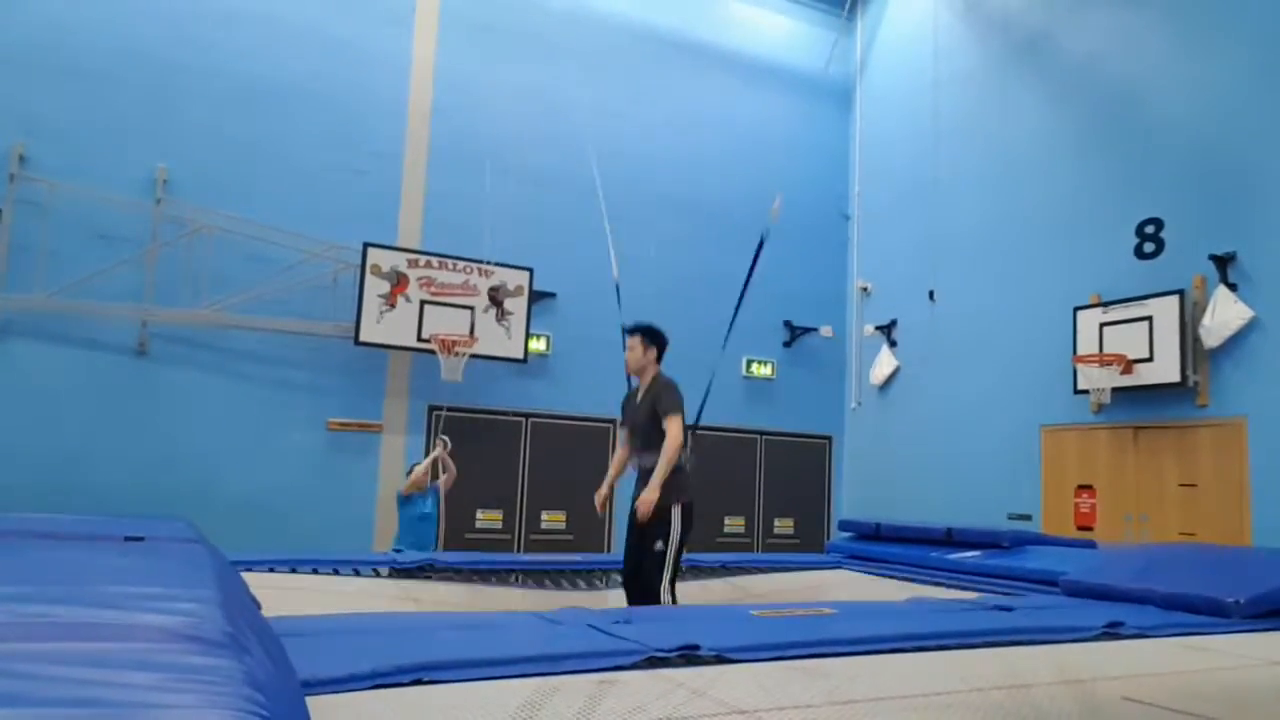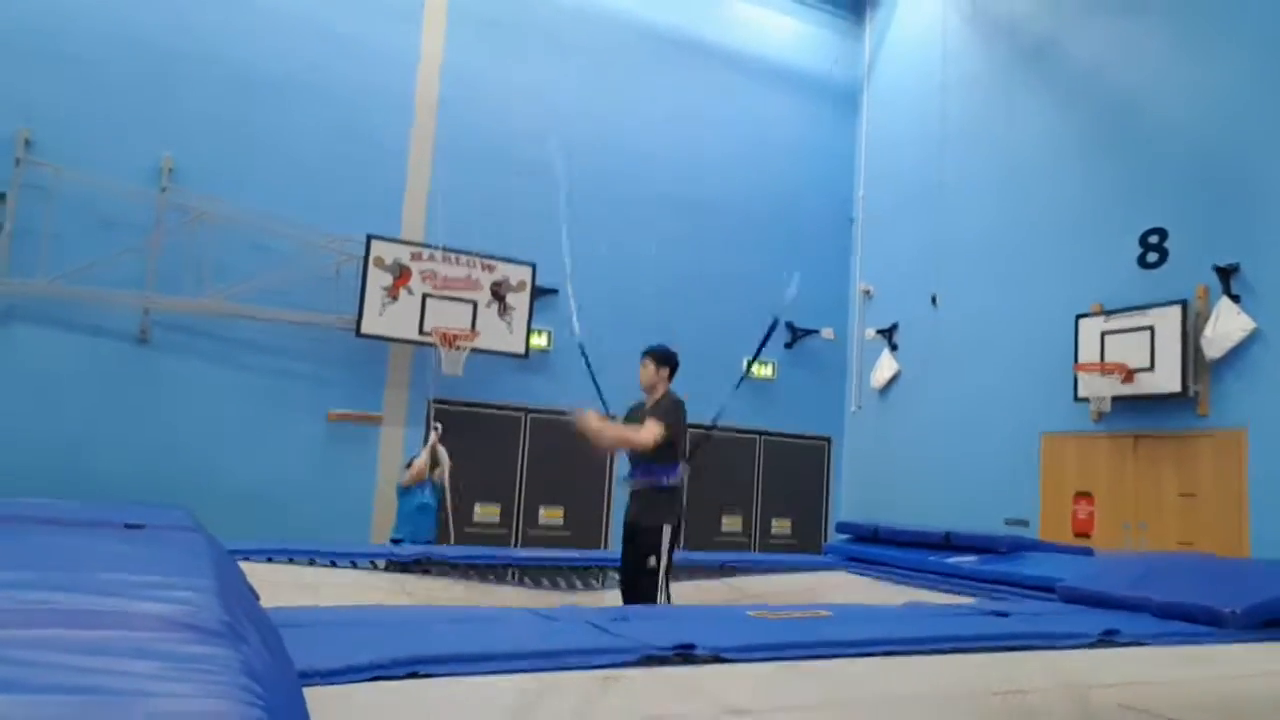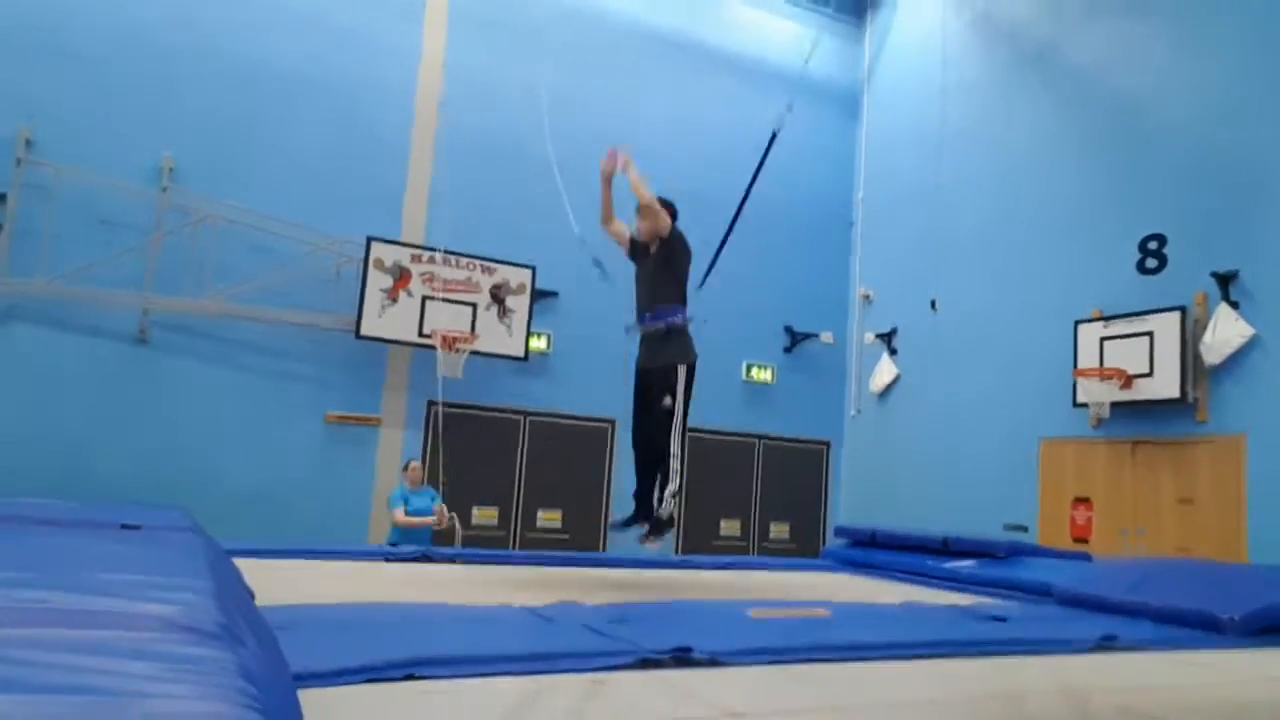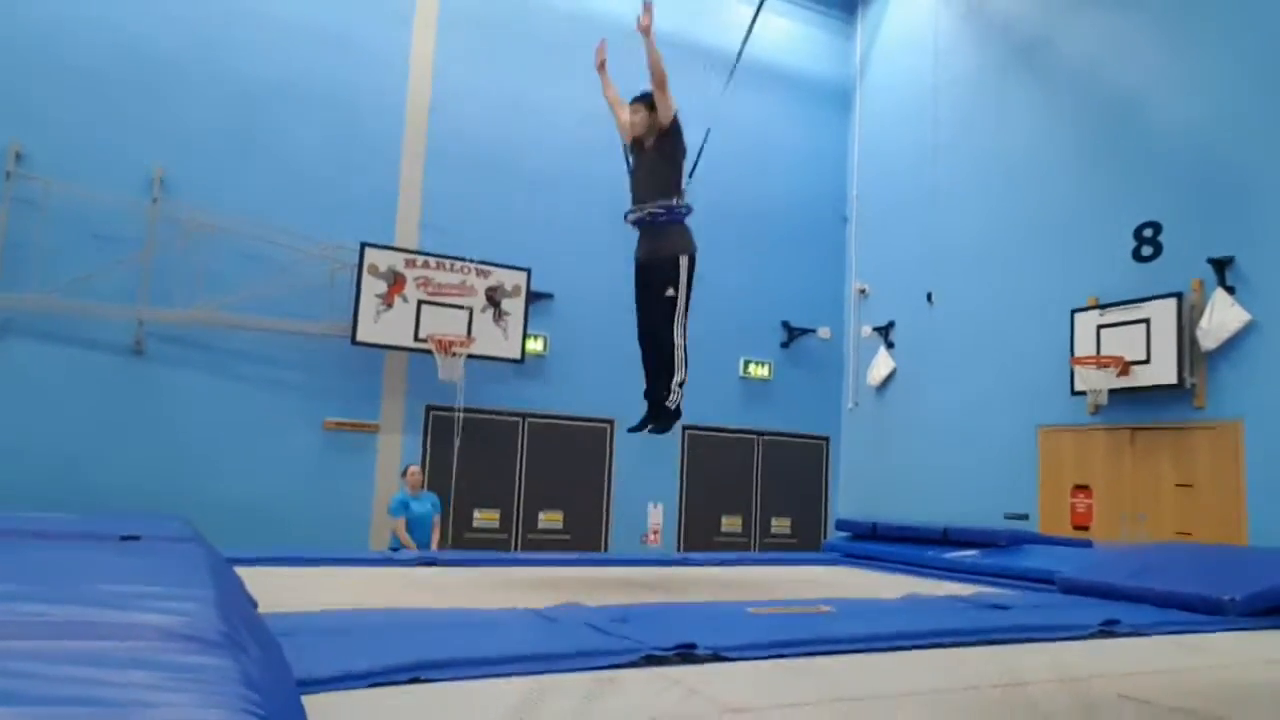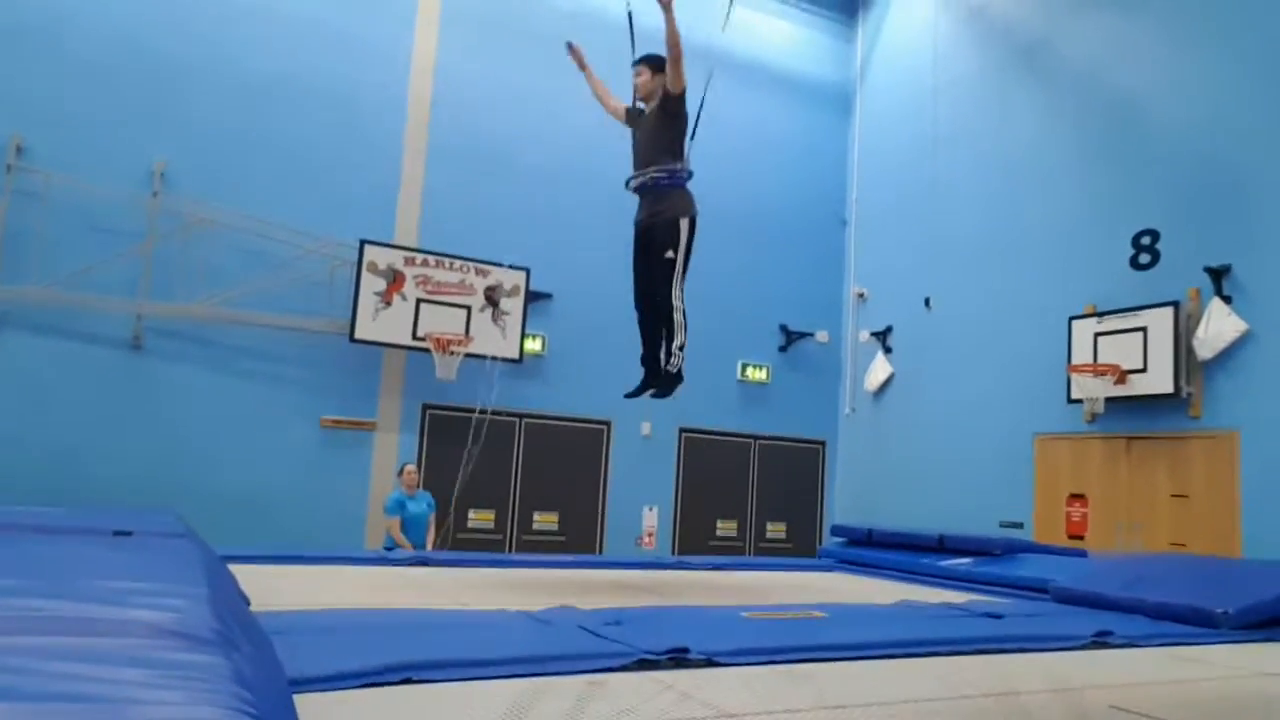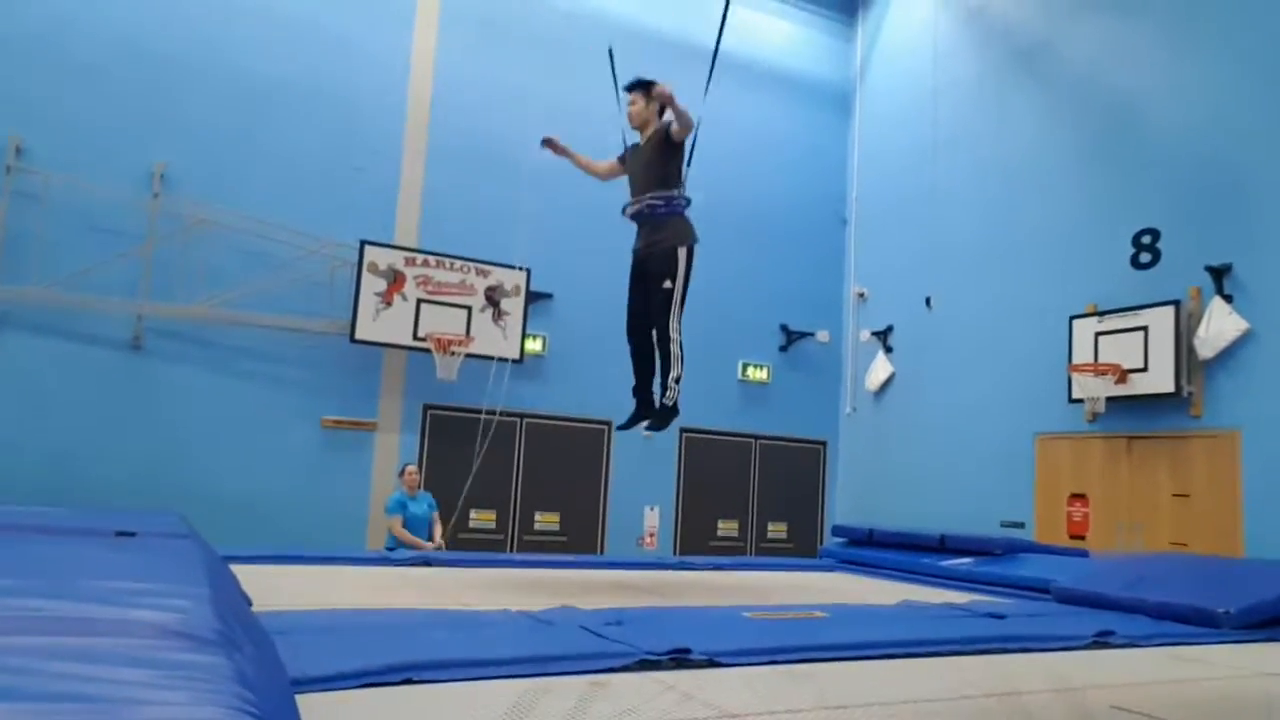
dt=0.2s
person 1, frame 1
left shoulder: (665, 394)
right shoulder: (631, 400)
left elbow: (674, 439)
right elbow: (624, 447)
left wrist: (654, 487)
right wrist: (605, 487)
left hip: (670, 494)
right hip: (646, 485)
left knee: (659, 580)
right knee: (632, 575)
person 1, frame 2
left shoulder: (671, 407)
right shoulder: (637, 411)
left elbow: (646, 441)
right elbow: (612, 444)
left wrist: (599, 427)
right wrist: (596, 428)
left hip: (662, 511)
right hip: (638, 506)
left knee: (654, 582)
right knee: (630, 583)
person 1, frame 3
left shoulder: (676, 247)
right shoulder: (643, 253)
left elbow: (651, 206)
right elbow: (610, 225)
left wrist: (627, 170)
right wrist: (607, 183)
left hip: (673, 356)
right hip: (649, 355)
left knee: (668, 438)
right knee: (643, 438)
left ankle: (664, 512)
right ankle: (643, 507)
person 1, frame 4
left shoulder: (670, 140)
right shoulder: (637, 148)
left elbow: (660, 83)
right elbow: (617, 108)
right wrist: (602, 72)
left hip: (673, 247)
right hip: (646, 248)
left knee: (670, 327)
right knee: (648, 331)
left ankle: (672, 401)
right ankle: (655, 402)
person 1, frame 5
left shoulder: (672, 105)
right shoulder: (640, 116)
left elbow: (678, 64)
right elbow: (609, 103)
right wrist: (584, 67)
left hip: (674, 211)
right hip: (646, 213)
left knee: (671, 293)
right knee: (645, 298)
left ankle: (674, 366)
right ankle: (652, 371)
person 1, frame 6
left shoulder: (668, 134)
right shoulder: (635, 151)
left elbow: (687, 125)
right elbow: (604, 171)
left wrist: (671, 102)
right wrist: (565, 152)
left hip: (672, 241)
right hip: (645, 243)
left knee: (666, 327)
right knee: (637, 329)
left ankle: (668, 404)
right ankle: (644, 405)
